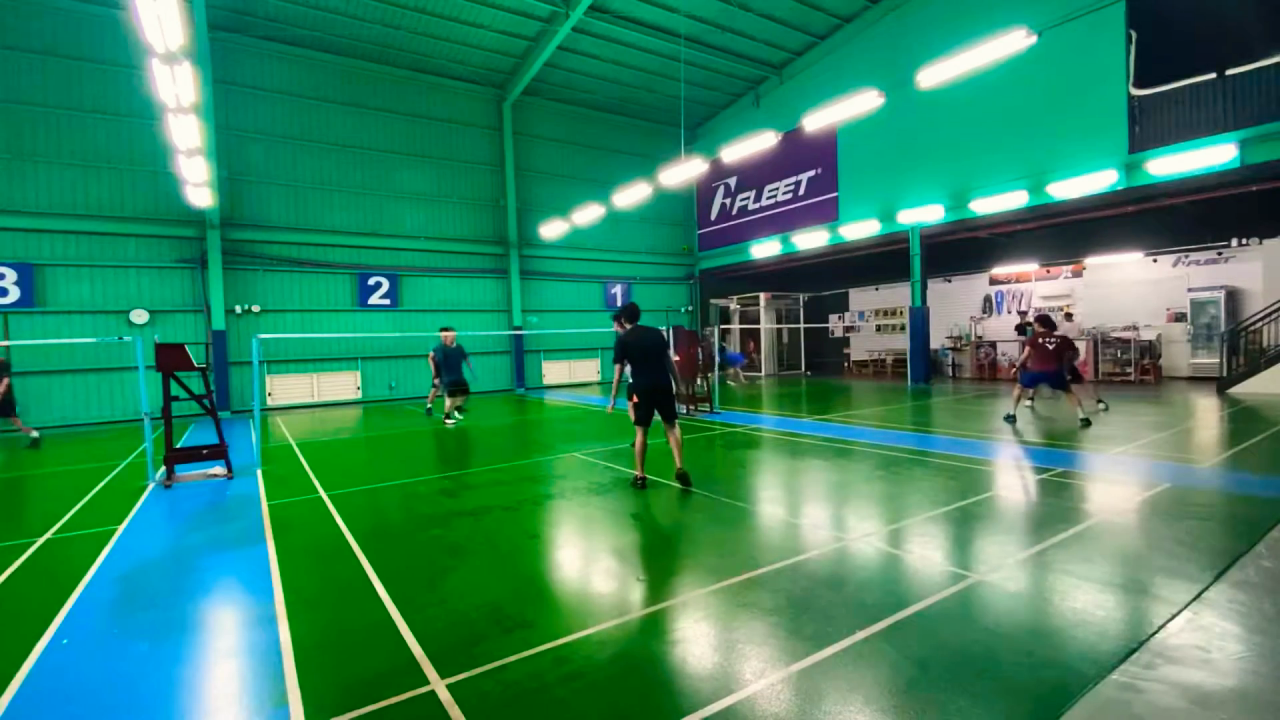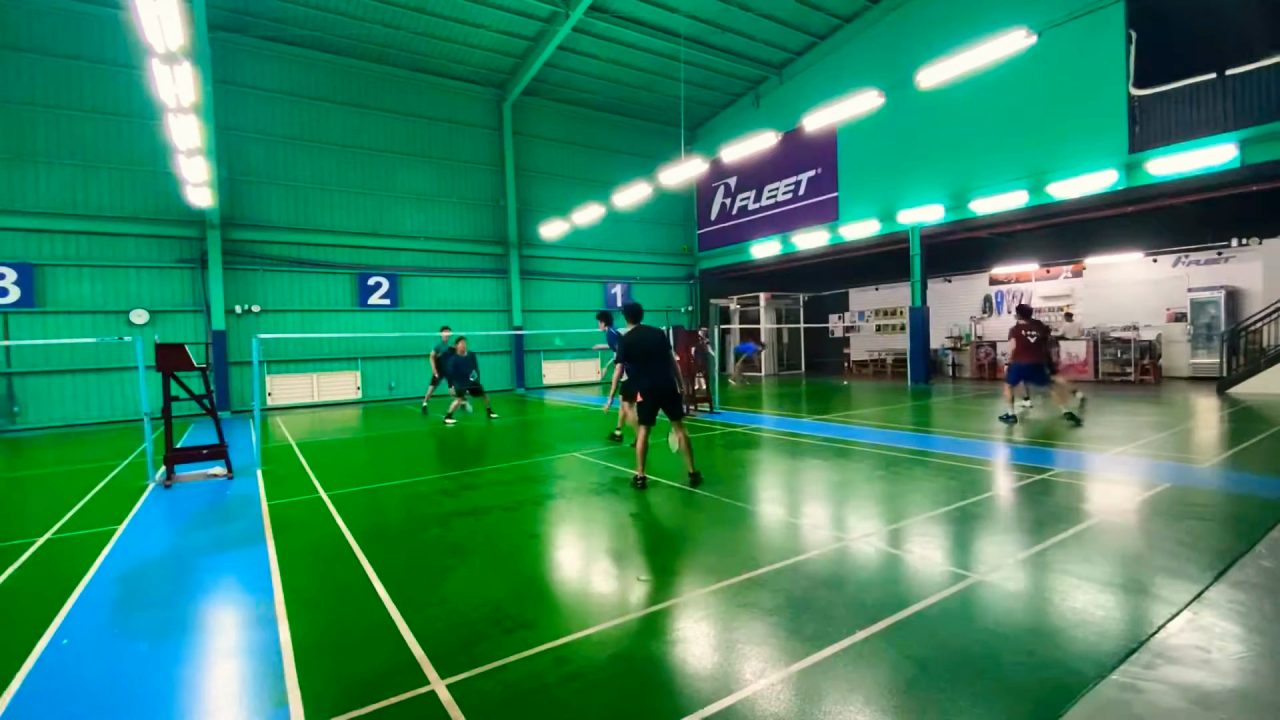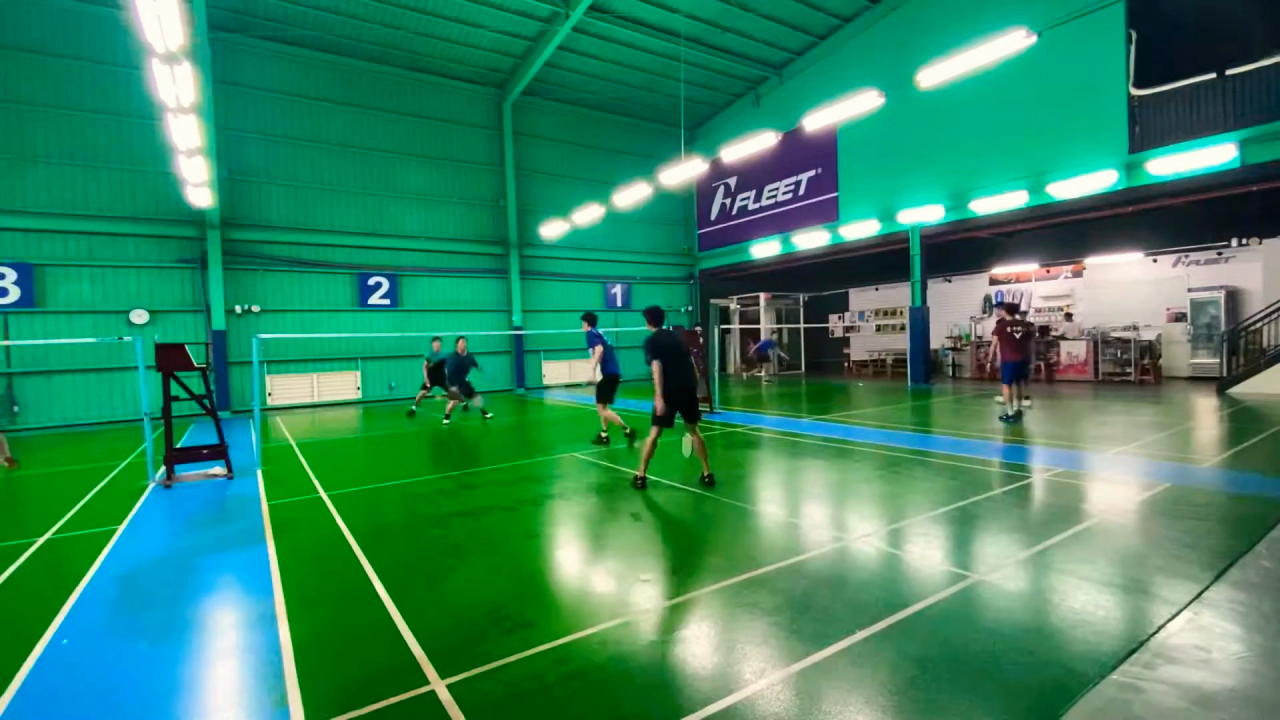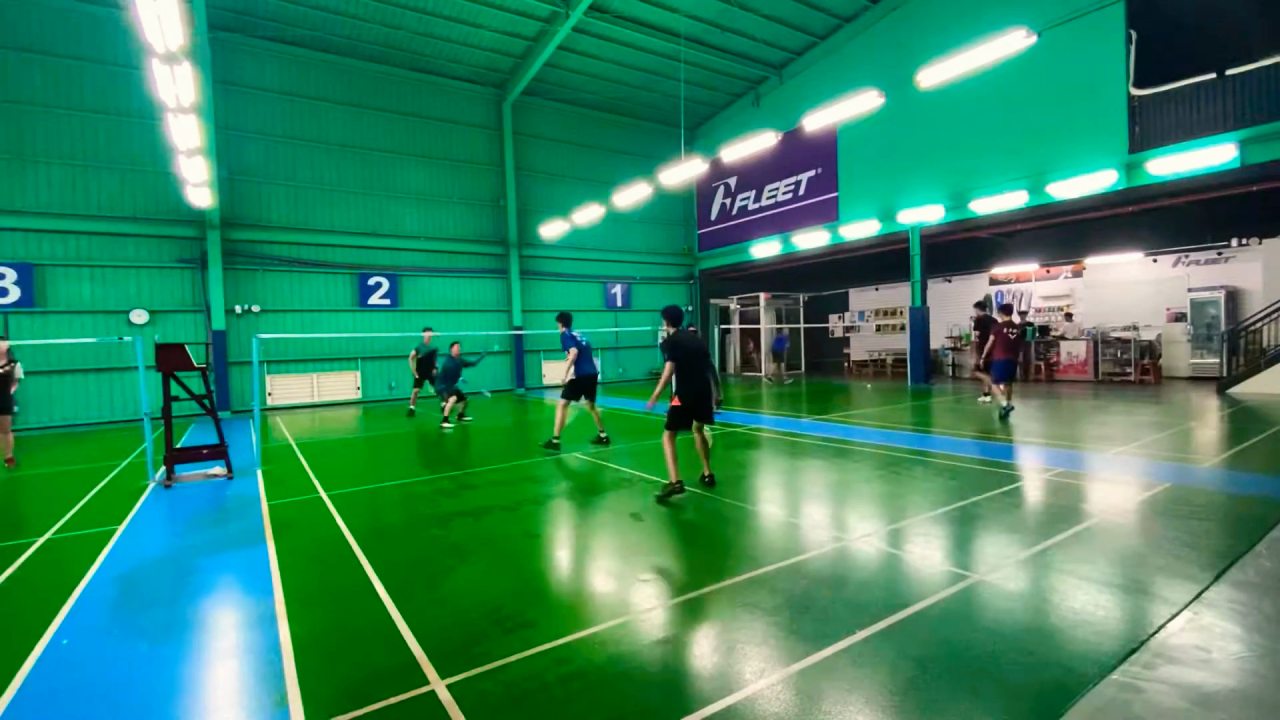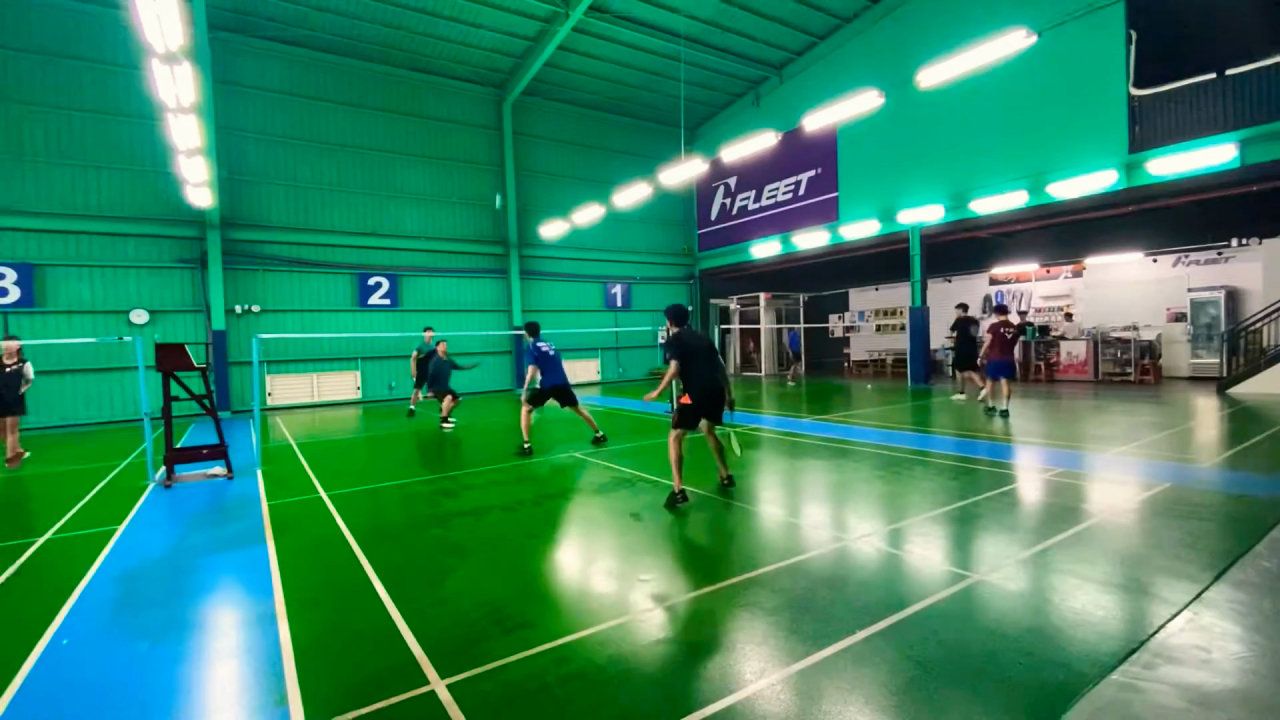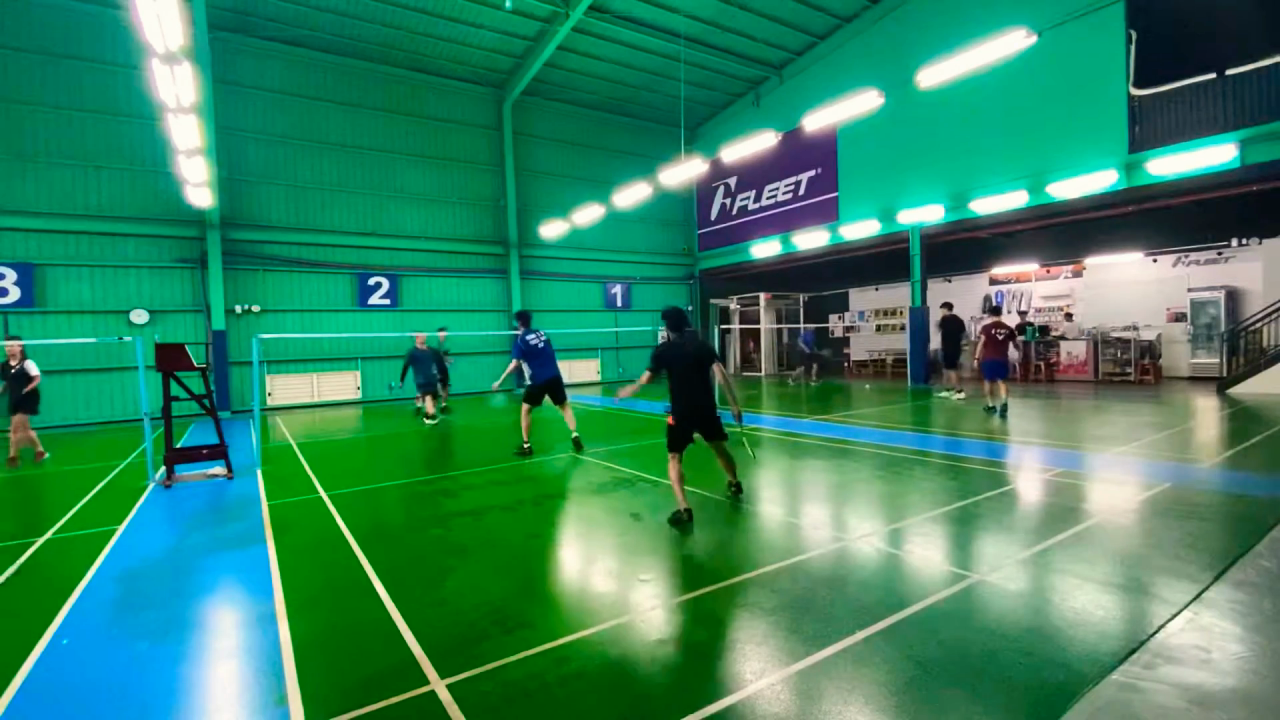
dt=0.3s
person 1, frame 1
left shoulder: (623, 340)
right shoulder: (656, 333)
left elbow: (618, 371)
right elbow: (669, 361)
left wrist: (613, 398)
left hip: (642, 389)
right hip: (664, 386)
left knee: (641, 432)
right knee: (671, 428)
left ankle: (640, 476)
right ankle: (680, 469)
person 1, frame 2
left shoulder: (626, 340)
right shoulder: (658, 333)
left elbow: (619, 371)
right elbow: (672, 361)
left wrist: (610, 398)
right wrist: (680, 385)
left hip: (647, 389)
right hip: (668, 386)
left knee: (643, 432)
right knee: (679, 428)
left ankle: (640, 476)
right ankle: (692, 472)
person 1, frame 3
left shoulder: (651, 341)
right shoulder: (677, 337)
left elbow: (657, 368)
right elbow: (692, 365)
left wrist: (658, 396)
right wrist: (696, 391)
left hip: (669, 393)
right hip: (688, 389)
left knee: (654, 434)
right knee: (693, 431)
left ankle: (641, 476)
right ankle: (707, 474)
person 1, frame 4
left shoulder: (669, 342)
right shoulder: (695, 338)
left elbow: (669, 370)
right elbow: (710, 367)
left wrist: (654, 396)
left hip: (685, 394)
right hip: (704, 392)
left knee: (668, 437)
right knee: (698, 430)
left ankle: (675, 482)
right ankle: (707, 474)
person 1, frame 5
left shoulder: (673, 341)
right shoulder: (702, 338)
left elbow: (674, 368)
right elbow: (721, 367)
left wrist: (658, 391)
right wrist: (729, 394)
left hip: (695, 393)
right hip: (715, 391)
left knee: (675, 438)
right knee: (709, 431)
left ankle: (678, 490)
right ankle: (726, 476)
person 1, frame 6
left shoulder: (663, 349)
right shoulder: (702, 344)
left elbow: (647, 379)
right elbow: (720, 373)
left wrist: (629, 391)
right wrist: (734, 404)
left hip: (681, 410)
right hip: (706, 407)
left knee: (674, 459)
right knee: (718, 446)
left ankle: (683, 508)
right ankle: (734, 483)
